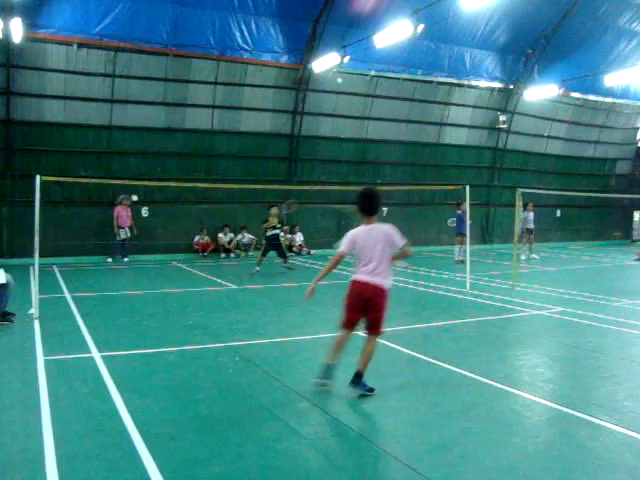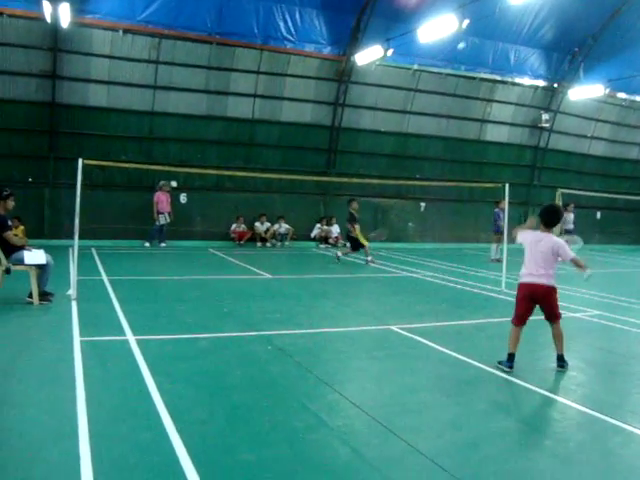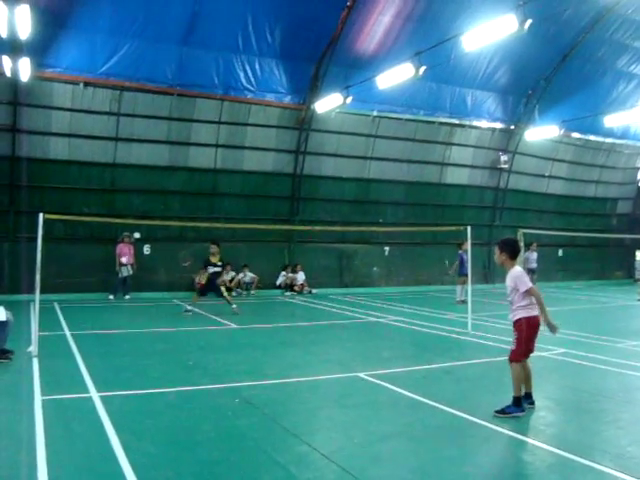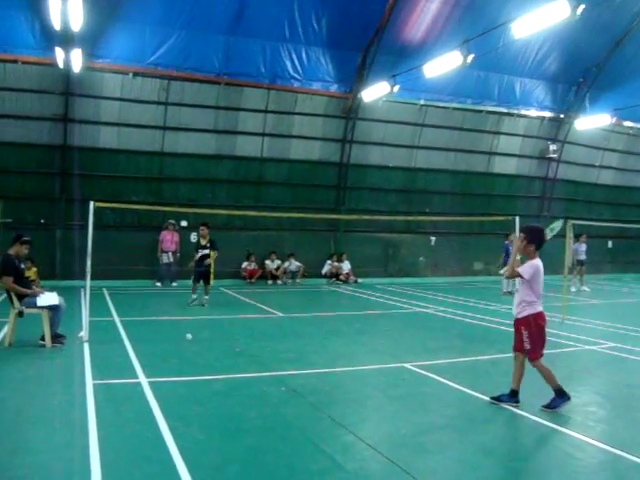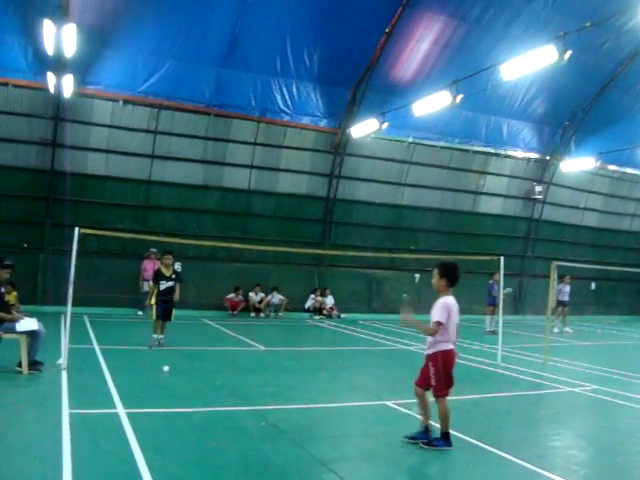
dt=1s
person 1, frame 1
left shoulder: (354, 234)
right shoulder: (388, 230)
left elbow: (335, 260)
right elbow: (407, 253)
left wrist: (316, 282)
right wrist: (392, 257)
left hip: (358, 286)
right hip: (378, 288)
left knee: (346, 331)
right knee: (372, 336)
left ankle: (327, 369)
right ankle: (358, 378)
person 1, frame 2
left shoulder: (529, 236)
right shoulder: (558, 242)
left elbow: (516, 234)
right elbow: (576, 262)
left wrist: (528, 225)
right wrist: (583, 266)
left hip: (526, 285)
right hip: (546, 288)
left knee: (517, 324)
right knee: (555, 323)
left ankle: (509, 360)
right ankle: (560, 359)
person 1, frame 3
left shoulder: (517, 274)
right shoulder: (513, 274)
left elbow: (536, 295)
right elbow: (522, 297)
left wrist: (546, 318)
right wrist: (545, 317)
left hip: (526, 320)
right hip: (524, 320)
left knee: (515, 360)
right knee: (522, 360)
left ankle: (517, 404)
right ankle: (528, 398)
person 1, frame 4
left shoulder: (533, 265)
right shoulder: (530, 264)
left elbow: (509, 274)
right elbow: (514, 273)
left wrist: (515, 253)
right wrist: (516, 257)
left hip: (531, 317)
right hip: (524, 316)
left knee: (534, 360)
right knee: (519, 356)
left ankle: (560, 394)
right ankle: (513, 394)
person 1, frame 5
left shoulder: (443, 303)
right shoulder: (450, 301)
left elbow: (432, 331)
right elbow: (454, 330)
left wrist: (412, 321)
right wrist: (450, 345)
left hip: (441, 353)
right hip: (437, 353)
left knee: (440, 396)
right knee: (420, 390)
left ankle: (444, 438)
right ankle: (425, 430)
